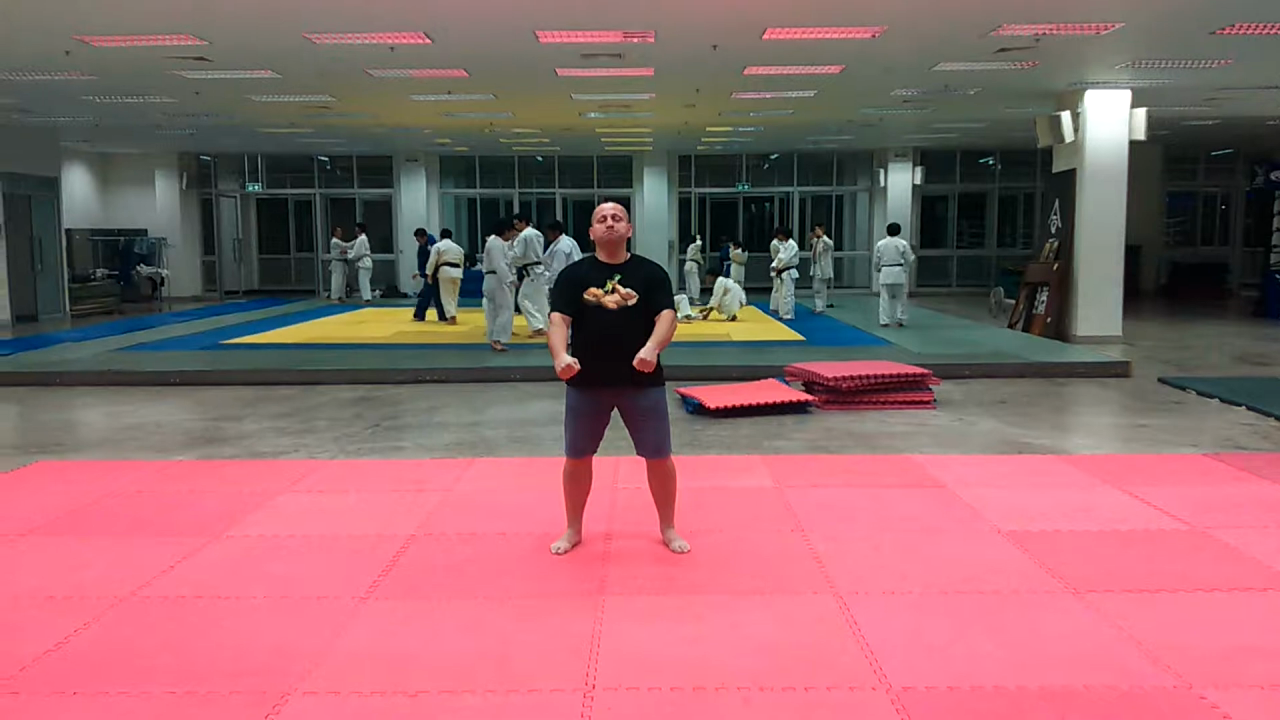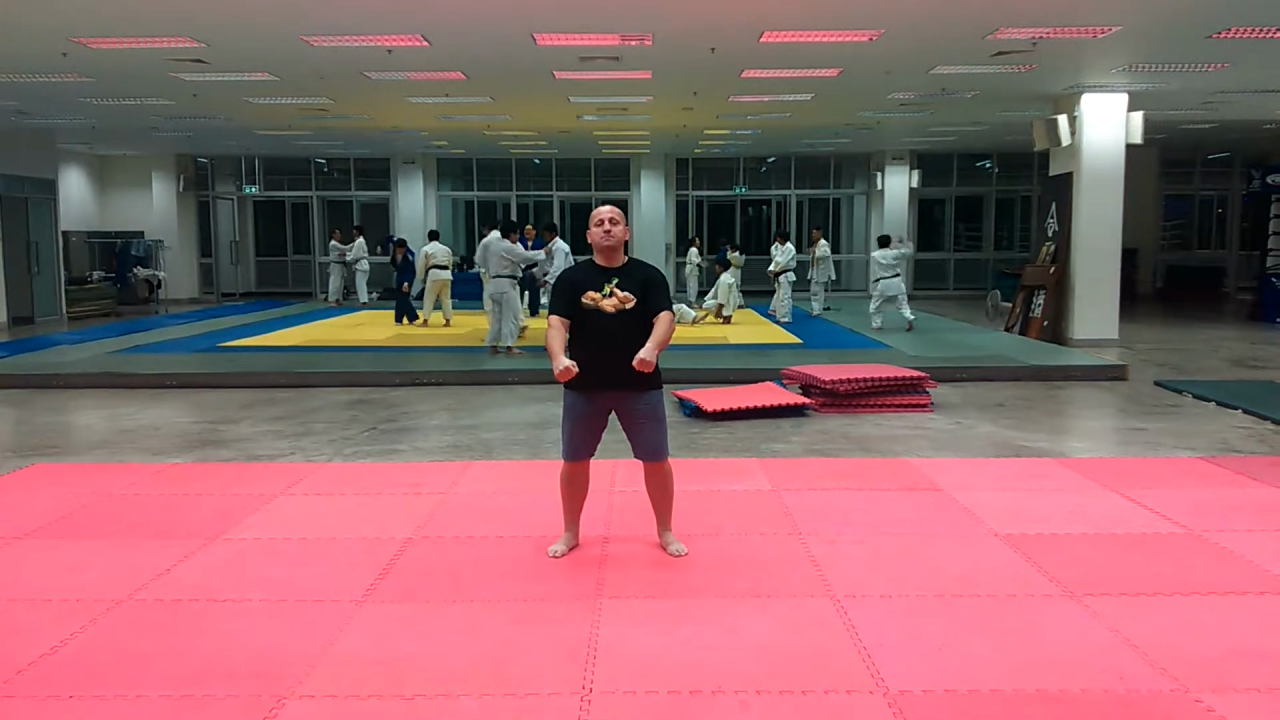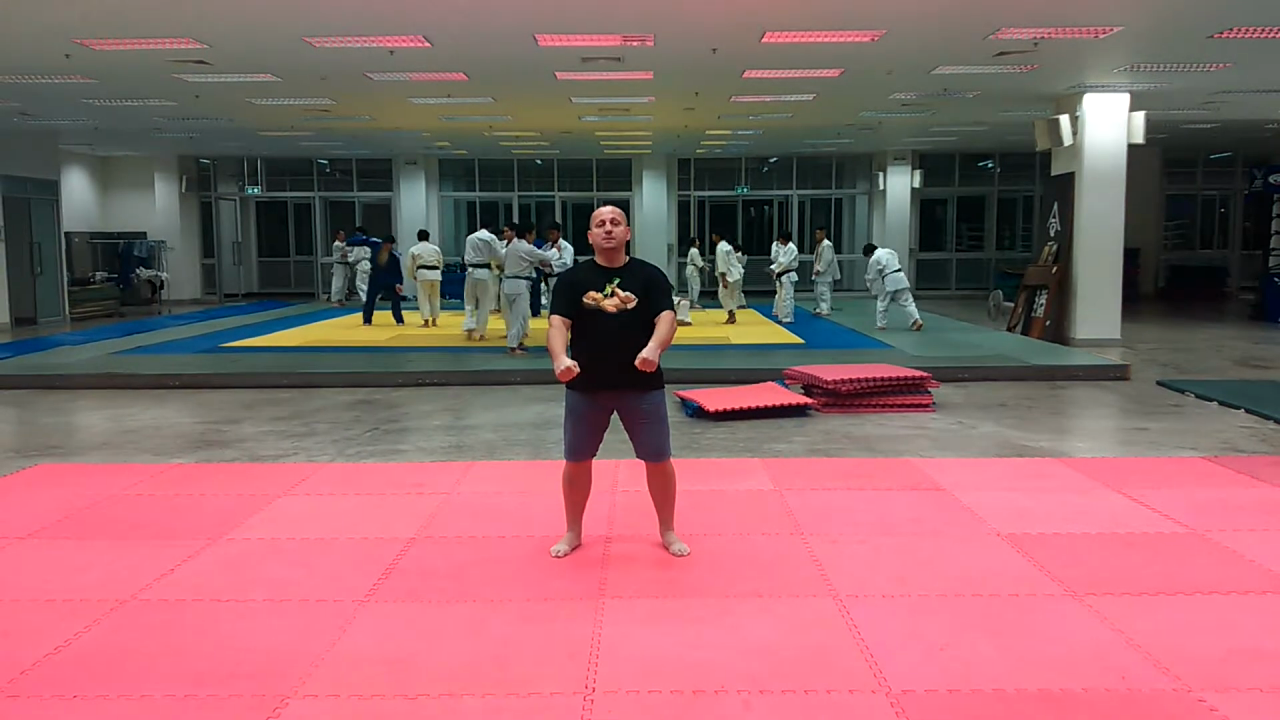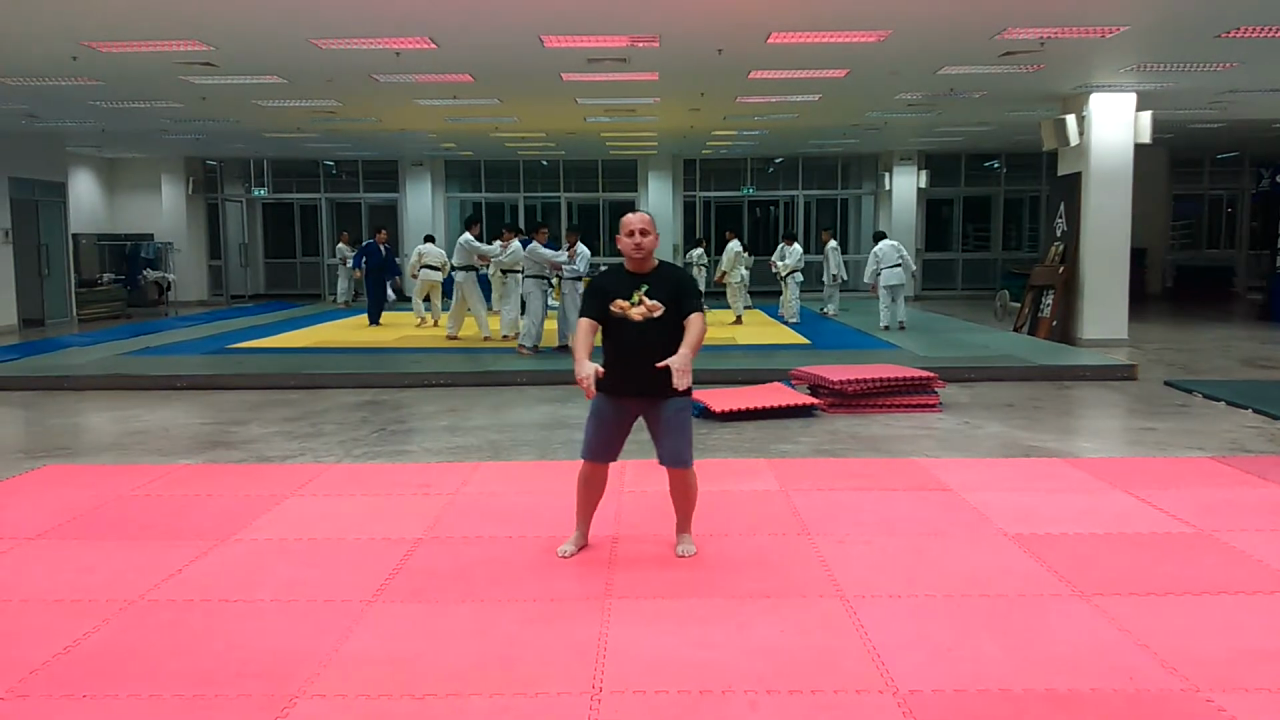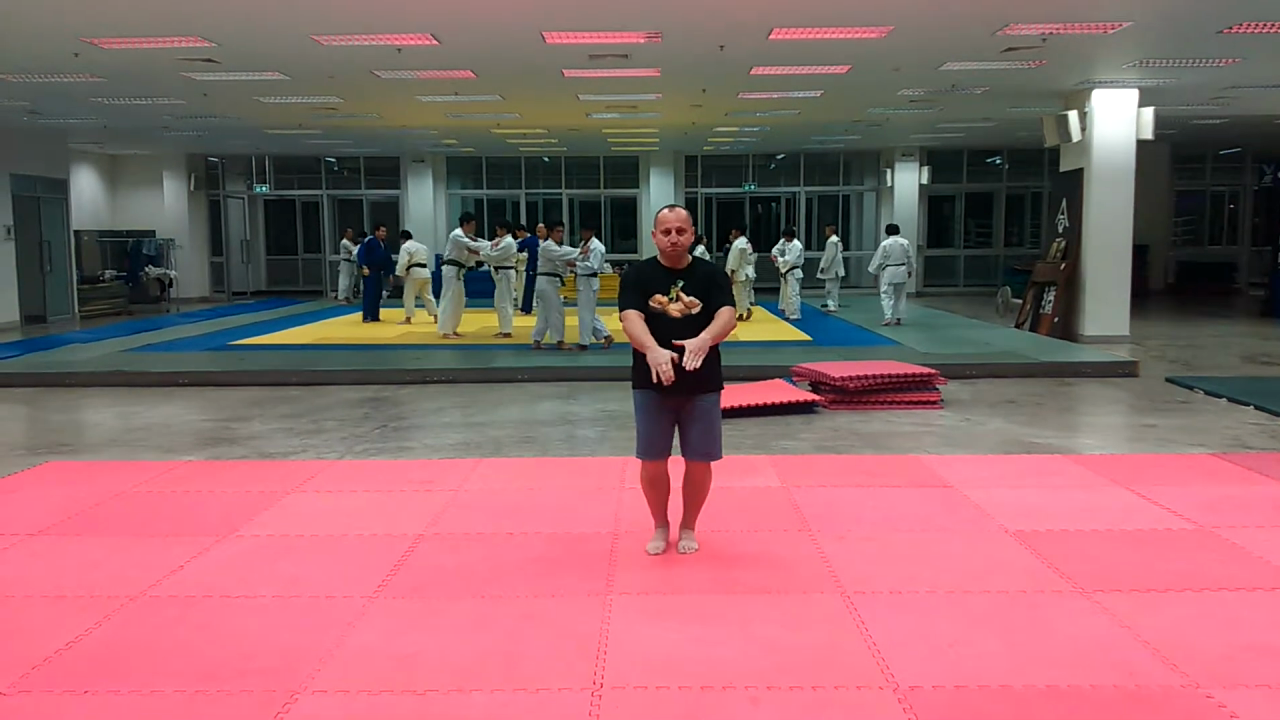
dt=0.5s
person 1, frame 1
left shoulder: (651, 272)
right shoulder: (574, 274)
left elbow: (667, 316)
right elbow: (559, 319)
left wrist: (652, 348)
right wrist: (560, 355)
left hip: (642, 382)
right hip: (586, 383)
left knee: (659, 456)
right knee: (577, 457)
left ankle: (668, 528)
right ankle: (573, 529)
person 1, frame 2
left shoulder: (648, 275)
right shoulder: (571, 277)
left elbow: (665, 318)
right elbow: (557, 322)
left wrist: (651, 349)
right wrist: (559, 358)
left hip: (640, 385)
right hip: (584, 386)
left knee: (656, 460)
right knee: (575, 461)
left ankle: (665, 531)
right ankle: (570, 533)
person 1, frame 3
left shoulder: (650, 275)
right shoulder: (573, 278)
left elbow: (666, 317)
right elbow: (558, 322)
left wrist: (654, 348)
right wrist: (560, 357)
left hip: (642, 384)
right hip: (586, 385)
left knee: (658, 459)
right knee: (577, 460)
left ankle: (668, 531)
right ankle: (573, 532)
person 1, frame 4
left shoulder: (678, 278)
right shoulder: (603, 283)
left elbow: (696, 320)
right elbow: (586, 324)
left wrist: (685, 354)
right wrist: (582, 362)
left hip: (667, 391)
right hip: (614, 389)
left knee: (680, 465)
right knee: (594, 462)
left ankle: (684, 531)
right ankle: (581, 533)
person 1, frame 5
left shoulder: (711, 274)
right shoulder: (637, 275)
left elbow: (728, 316)
right elbow: (631, 319)
left wrist: (704, 340)
right wrist: (652, 350)
left hip: (702, 383)
right hip: (652, 383)
left knee: (699, 460)
right knee: (652, 460)
left ankle: (688, 526)
right ankle: (660, 525)
